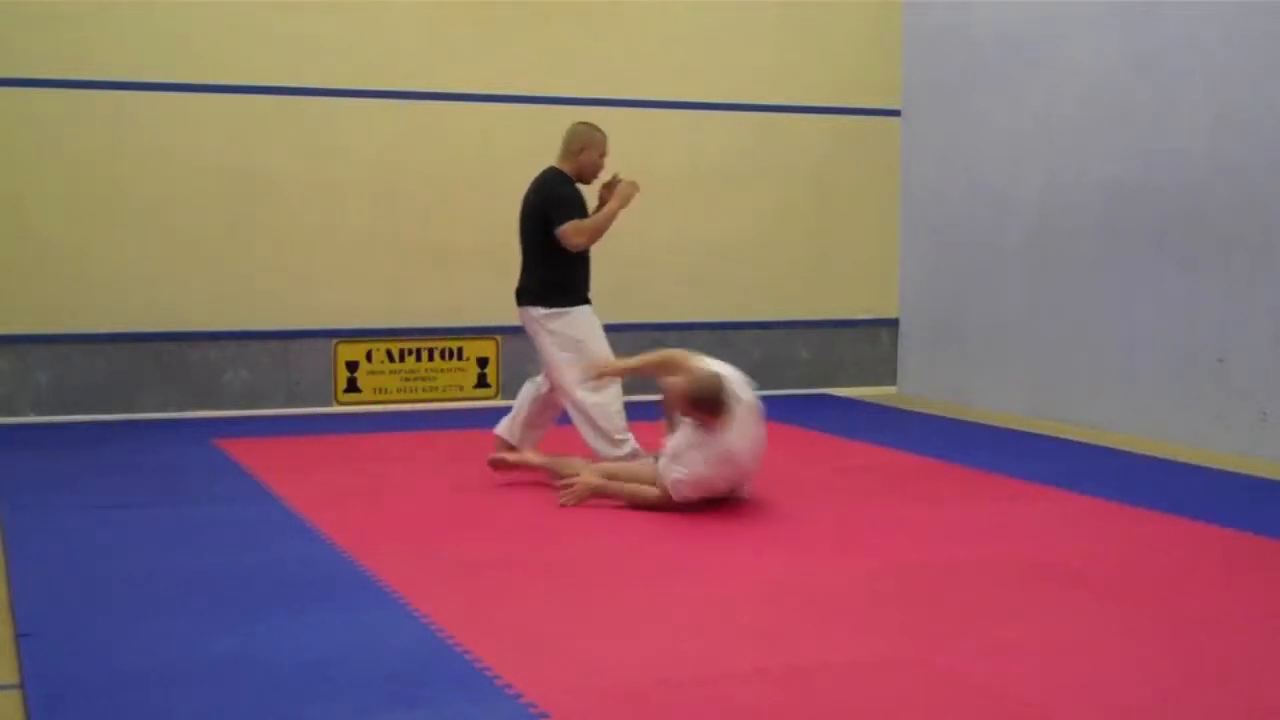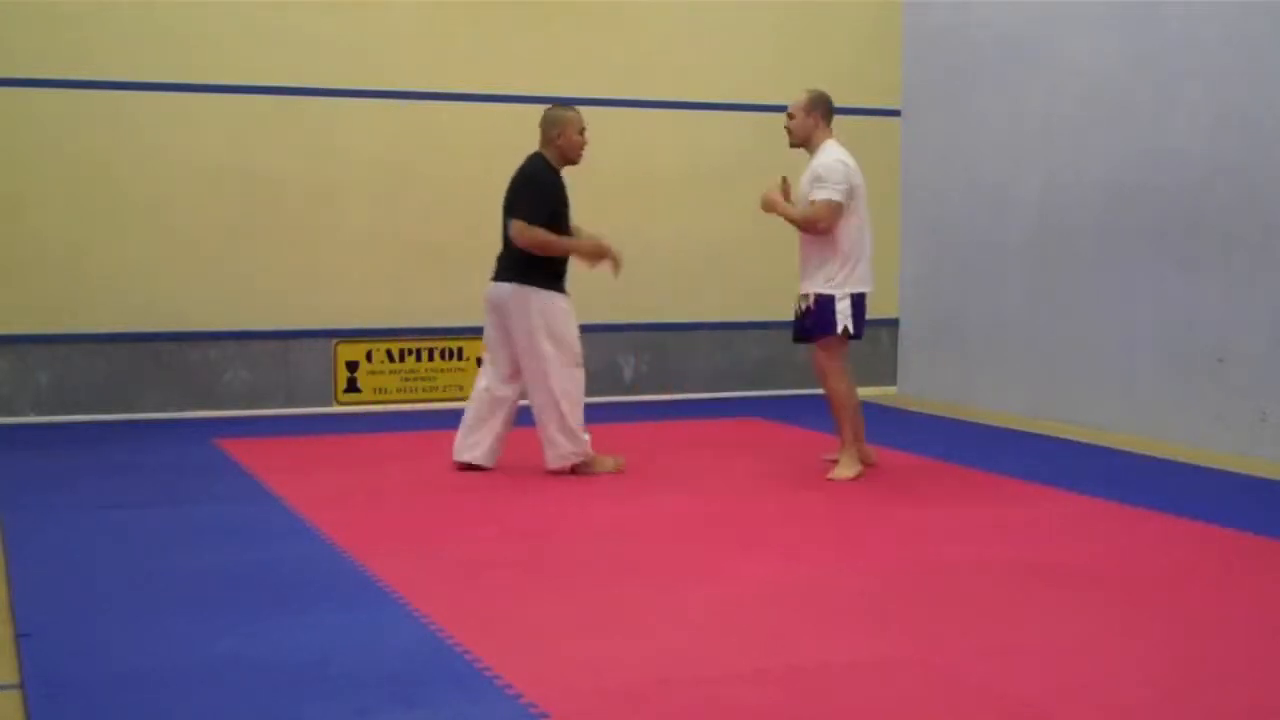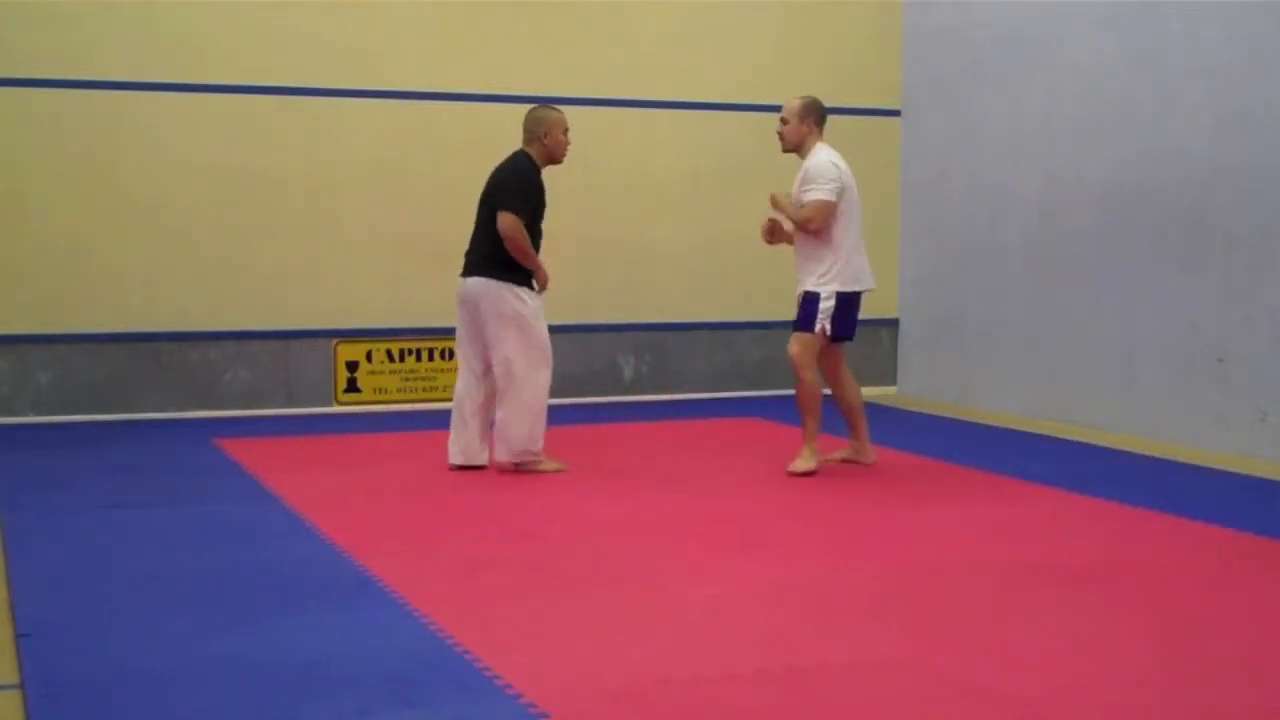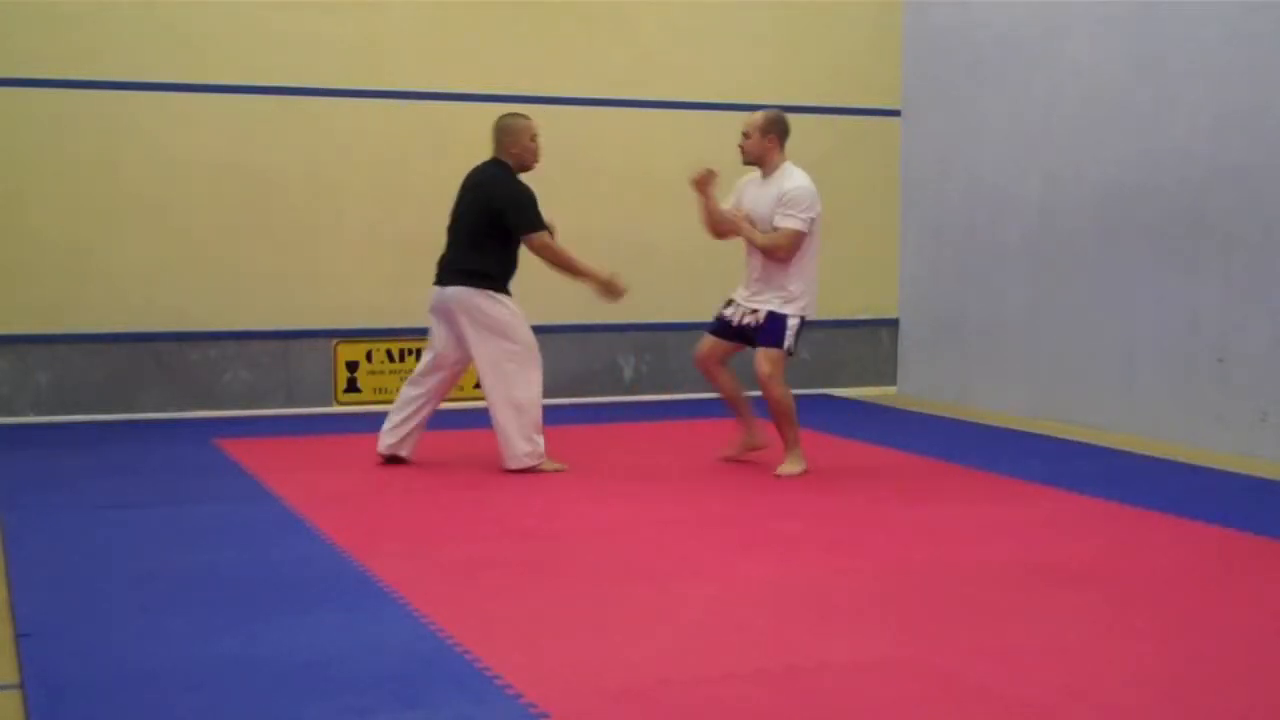
dt=0.4s
person 1, frame 1
left shoulder: (551, 186)
right shoulder: (560, 190)
left elbow: (576, 237)
right elbow: (577, 240)
left wrist: (602, 206)
right wrist: (617, 204)
left hip: (546, 302)
right hip: (558, 306)
left knee: (557, 379)
right knee: (595, 380)
left ankle: (511, 438)
right ankle: (624, 456)
person 1, frame 2
left shoulder: (539, 174)
right shoulder: (539, 176)
left elbow: (553, 232)
right elbow: (524, 236)
left wrist: (588, 244)
right wrist: (579, 248)
left hip: (507, 287)
right hip: (532, 290)
left knee: (501, 374)
right knee: (560, 372)
left ankle: (473, 450)
right ankle: (574, 455)
person 1, frame 3
left shoulder: (513, 169)
right shoulder: (525, 176)
right elbow: (510, 231)
left wrist: (530, 270)
right wrist: (539, 271)
left hip: (475, 282)
right hip: (502, 286)
left knee: (477, 372)
right knee: (528, 366)
left ankle: (468, 451)
right ankle: (521, 452)
person 1, frame 4
left shoulder: (480, 177)
right shoulder: (510, 190)
right elbow: (544, 247)
left wrist: (529, 232)
right wrist: (595, 277)
left hip: (448, 288)
right hip: (479, 295)
left knee: (436, 371)
right knee: (519, 368)
left ankle: (392, 443)
right ankle: (525, 455)
person 2, frame 1
left shoulder: (701, 470)
right shoulder: (728, 383)
left elbow: (658, 496)
right elbow: (678, 358)
left wrist: (596, 486)
right wrist: (619, 366)
left knee: (597, 472)
right knee: (670, 373)
left ankle: (538, 462)
person 2, frame 2
left shoulder: (830, 162)
right shoulder: (824, 162)
left elbow: (820, 222)
left wrist: (779, 207)
right wrist: (787, 205)
left hip: (836, 286)
right hip: (824, 284)
left knee: (829, 365)
right knee: (833, 365)
left ankle: (851, 455)
right ankle: (859, 447)
person 2, frame 3
left shoulder: (820, 164)
right shoulder: (816, 164)
left elbow: (815, 222)
left wrist: (783, 204)
right wrist: (781, 231)
left hip: (831, 283)
right hip: (824, 282)
left knee: (801, 356)
right knee: (832, 364)
left ankle: (810, 448)
right ankle: (861, 445)
person 2, frame 4
left shoulder: (797, 188)
right shoulder: (750, 184)
left elbow: (782, 250)
right elbow: (719, 229)
left wrist: (746, 226)
right wrist: (704, 195)
left hip: (785, 302)
right hip: (749, 297)
left knee: (767, 373)
right knee: (707, 356)
left ankle: (795, 452)
right ankle: (751, 432)
